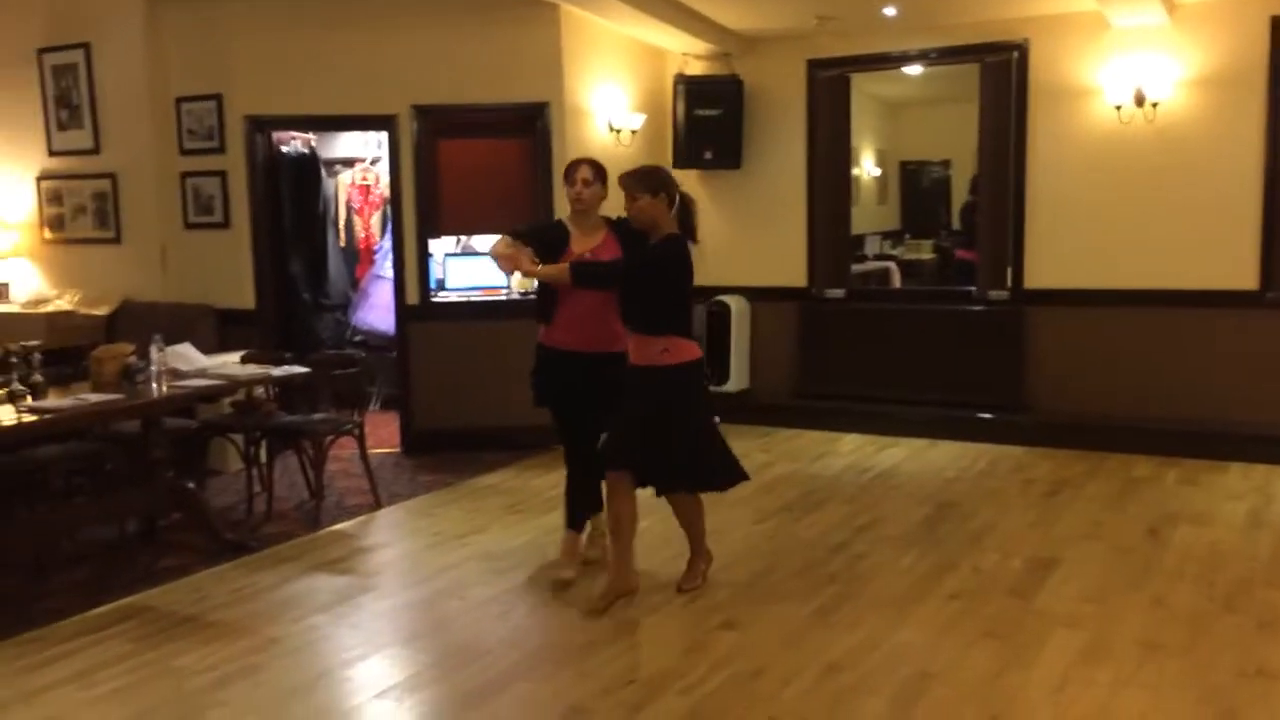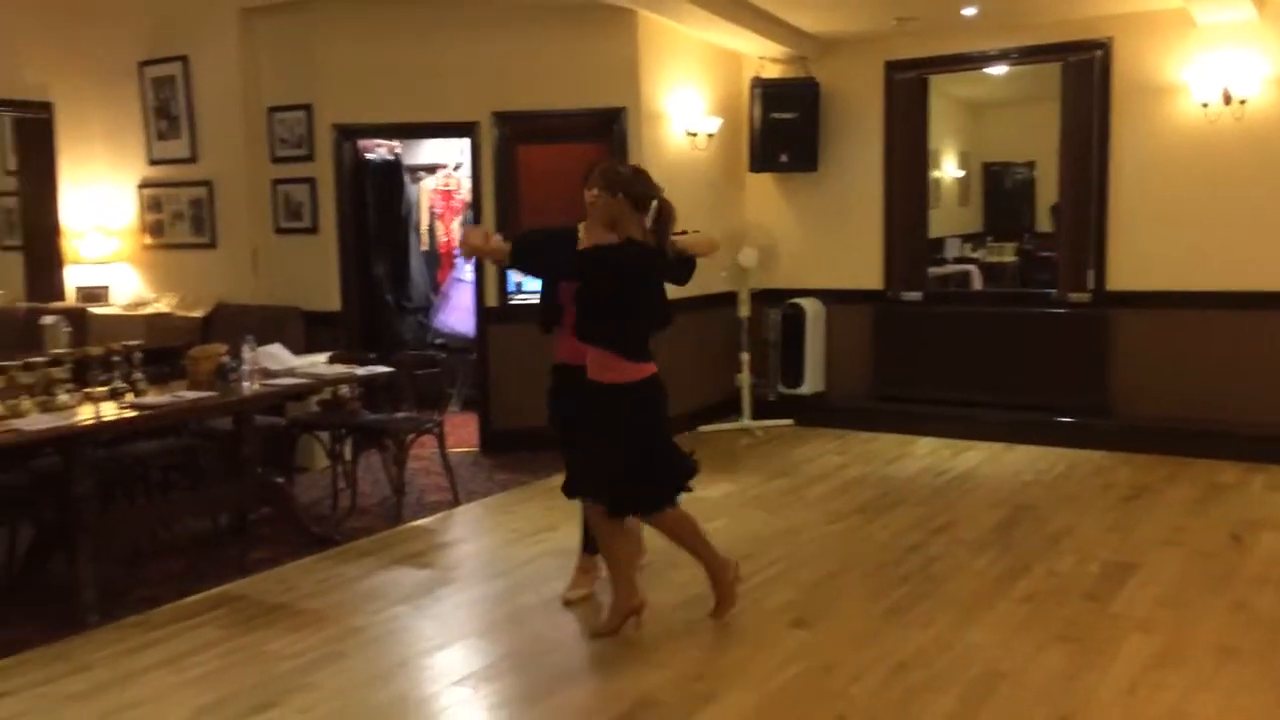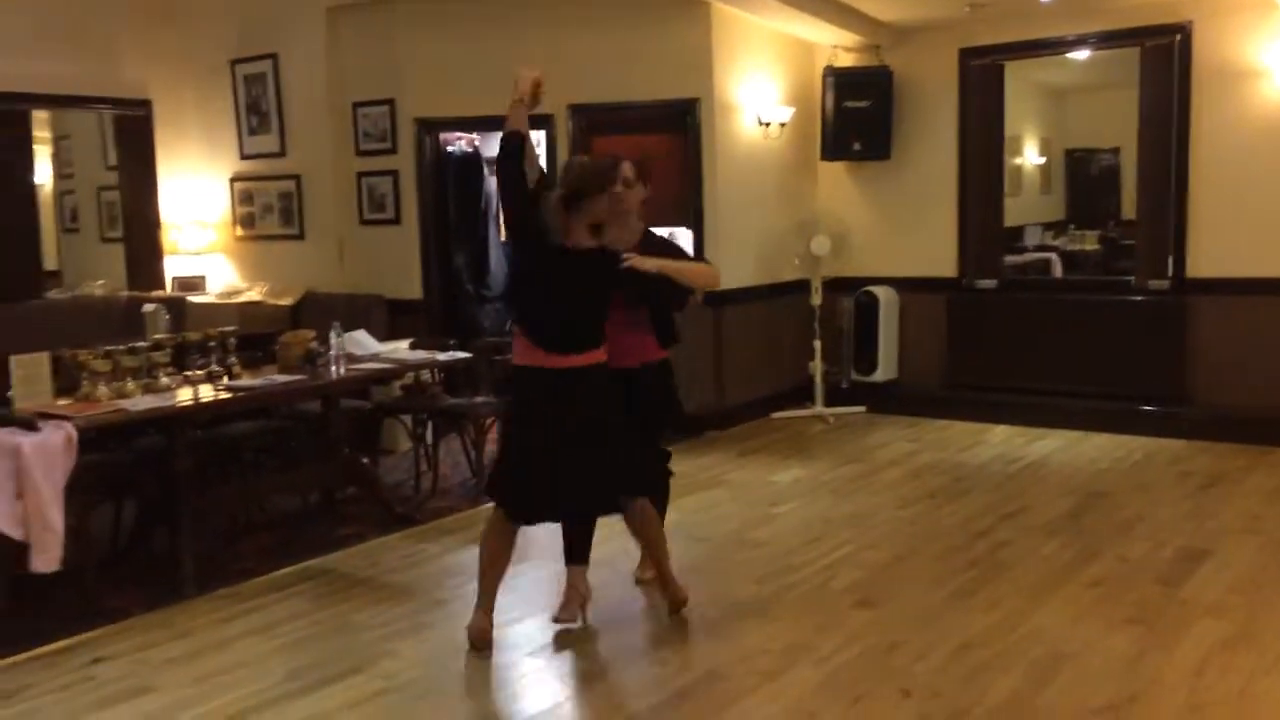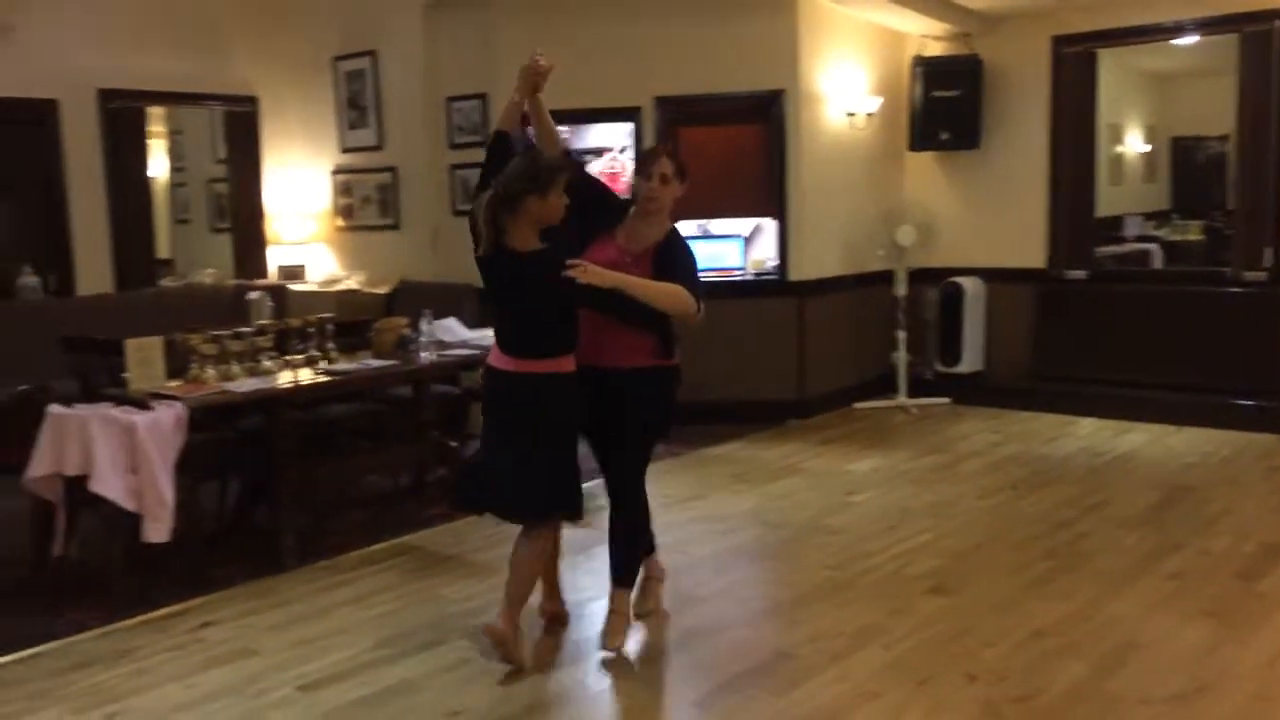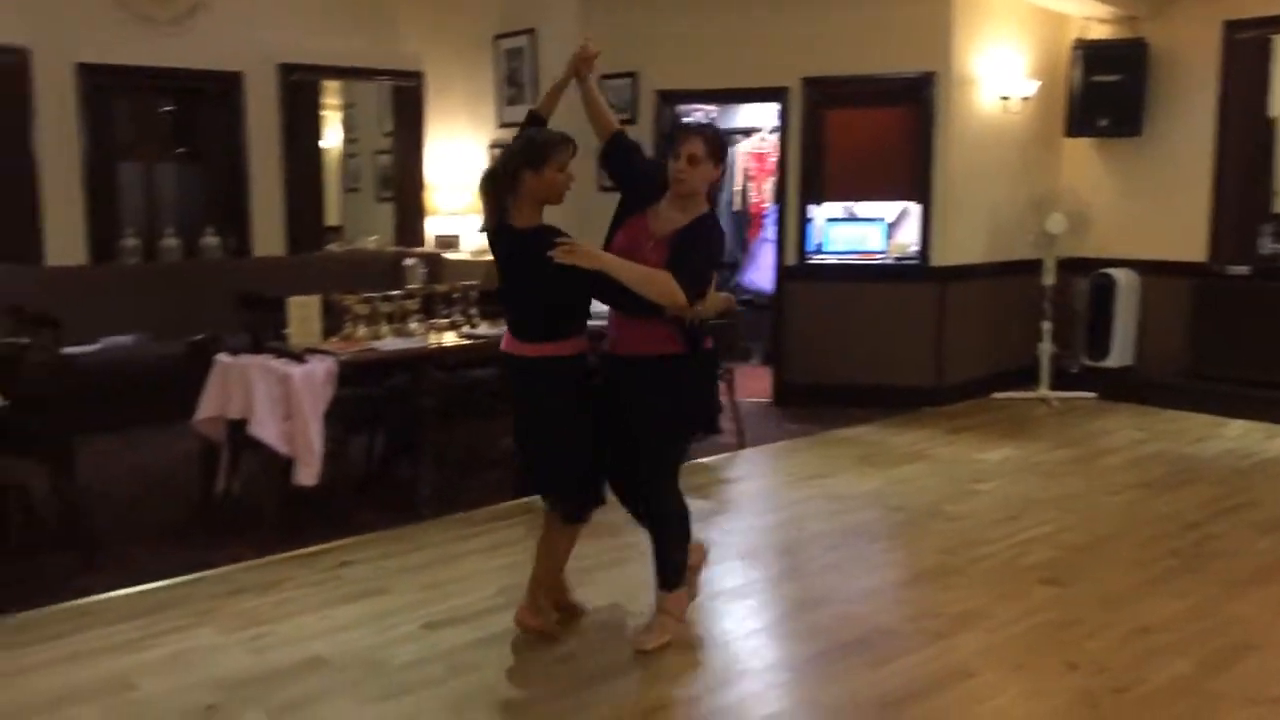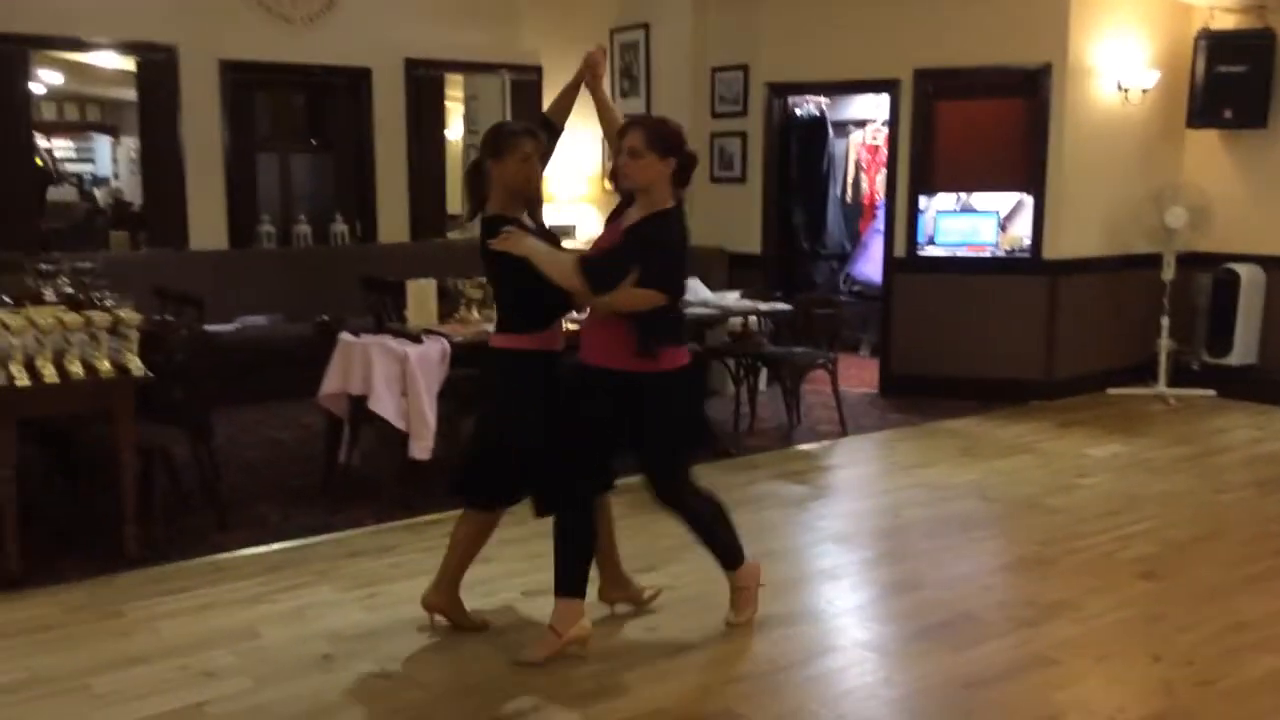
dt=0.4s
person 1, frame 1
left shoulder: (669, 252)
right shoulder: (651, 248)
left elbow: (605, 274)
left wrist: (539, 272)
left hip: (676, 373)
right hip: (644, 372)
left knee: (677, 475)
right knee: (619, 471)
left ankle: (700, 554)
right ankle: (622, 573)
person 1, frame 2
left shoulder: (619, 258)
right shoulder: (644, 254)
right elbow: (657, 314)
left hip: (624, 394)
right hip: (618, 389)
left knee: (649, 499)
right knee: (597, 501)
left ankle: (719, 567)
right ankle: (625, 596)
person 1, frame 3
left shoulder: (529, 239)
right shoulder: (606, 263)
left elbow: (510, 174)
left wrist: (519, 105)
left hip: (532, 385)
right hip: (587, 386)
left knee: (512, 500)
right knee: (624, 486)
left ankle: (483, 614)
right ankle: (670, 583)
person 1, frame 4
left shoulder: (490, 245)
right shoulder: (553, 265)
left elbow: (494, 163)
left wrist: (523, 94)
left hip: (502, 381)
right hip: (545, 390)
left knee: (530, 493)
right knee: (545, 506)
left ankle: (551, 598)
right ankle: (509, 620)
person 1, frame 5
left shoulder: (505, 223)
right shoulder: (543, 246)
left elbow: (530, 130)
right elbow: (614, 291)
left wrist: (569, 77)
left hip: (526, 365)
right hip: (554, 372)
left knee: (565, 482)
right knee: (575, 487)
left ankle: (551, 588)
right ankle: (538, 602)
person 1, frame 6
left shoulder: (521, 213)
right shoulder: (498, 231)
left elbow: (548, 130)
right elbow: (548, 295)
left wrist: (579, 80)
left hip: (538, 361)
right hip: (520, 367)
person 2, frame 1
left shoulder: (623, 234)
right shoulder: (550, 233)
right elbow: (509, 245)
right wrist: (506, 252)
left hip: (607, 358)
right hip: (558, 356)
left knee: (583, 446)
right knee: (577, 445)
left ankle: (570, 543)
right ankle: (596, 527)
person 2, frame 2
right shoulder: (560, 241)
left elbow: (708, 244)
right elbow: (501, 249)
left wrist: (680, 245)
right wrist: (475, 242)
right hip: (571, 370)
right knee: (578, 460)
left ankle: (588, 563)
person 2, frame 3
left shoulder: (656, 248)
left elbow: (708, 279)
left wrist: (652, 265)
left hip: (641, 376)
left knee: (647, 462)
right ankle: (576, 582)
person 2, frame 4
left shoulder: (674, 250)
right shoulder: (606, 211)
left elbow: (686, 304)
left wrist: (613, 277)
left hip: (642, 382)
right hip: (588, 375)
left knee: (626, 485)
right knee: (617, 482)
left ankle: (621, 604)
right ankle: (649, 567)
person 2, frame 5
left shoulder: (706, 232)
right shoulder: (644, 190)
left elbow: (678, 295)
right elbow: (610, 134)
left wrist: (601, 259)
right wrist: (584, 78)
left hip: (673, 369)
right hip: (623, 362)
left knee: (655, 479)
right knee: (619, 471)
left ankle: (674, 600)
right ankle: (684, 547)
person 2, frame 6
left shoulder: (663, 234)
right shoulder: (631, 207)
left elbow: (585, 283)
left wrist: (528, 247)
right wrist: (592, 86)
left hip: (651, 382)
right hip: (600, 376)
left knee: (673, 488)
right knee: (574, 488)
left ankle: (741, 574)
right ankle: (569, 617)
